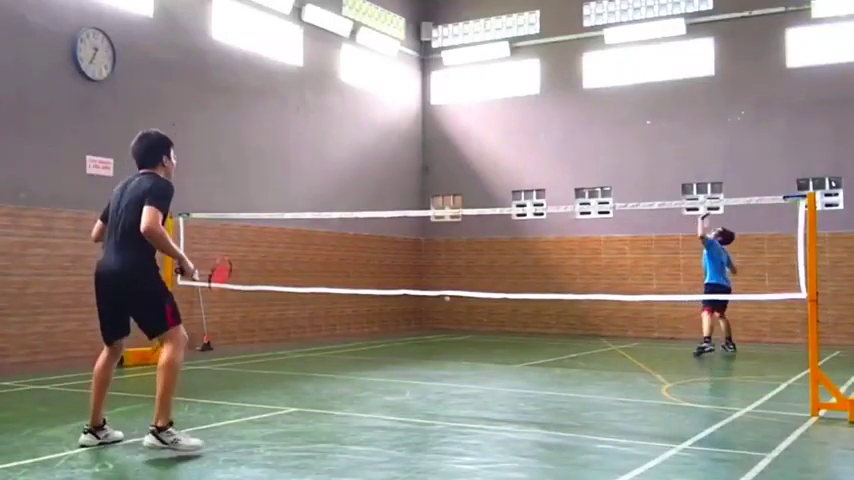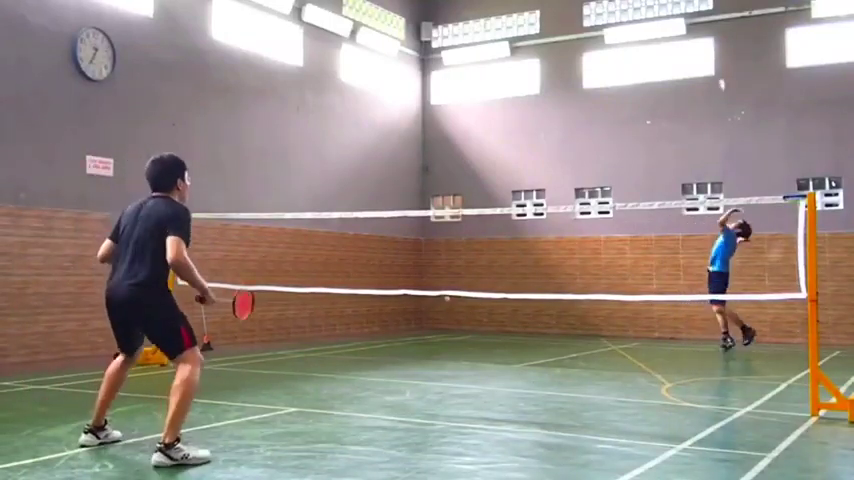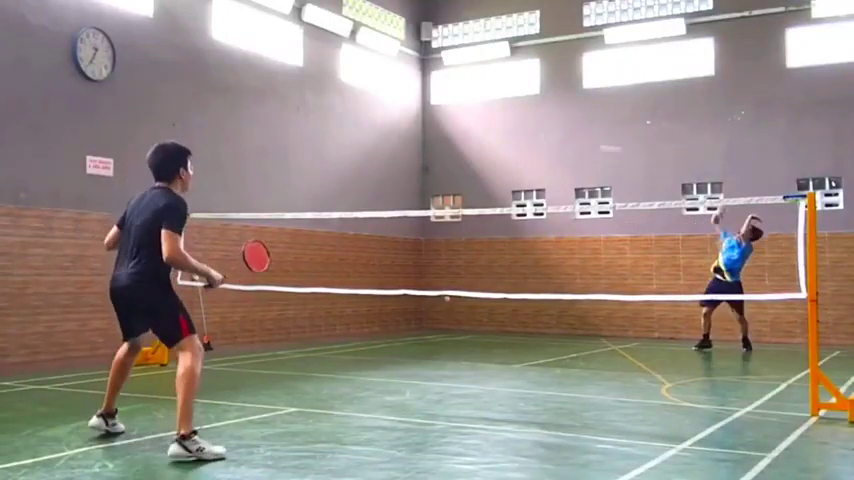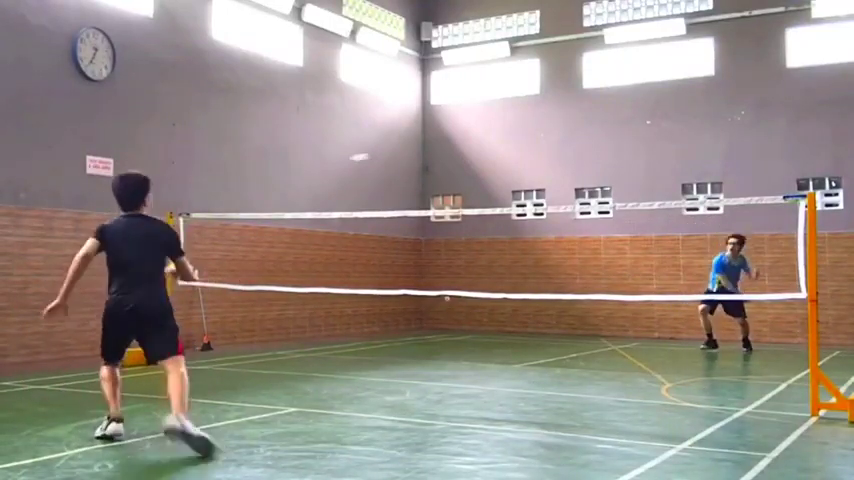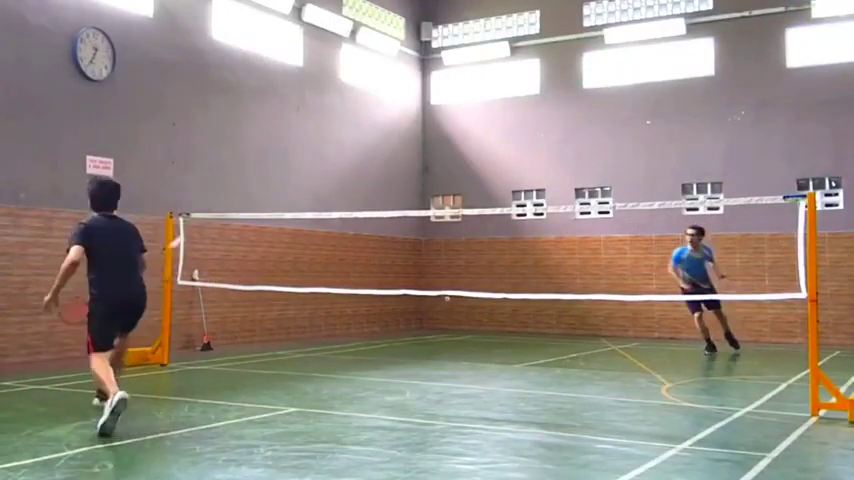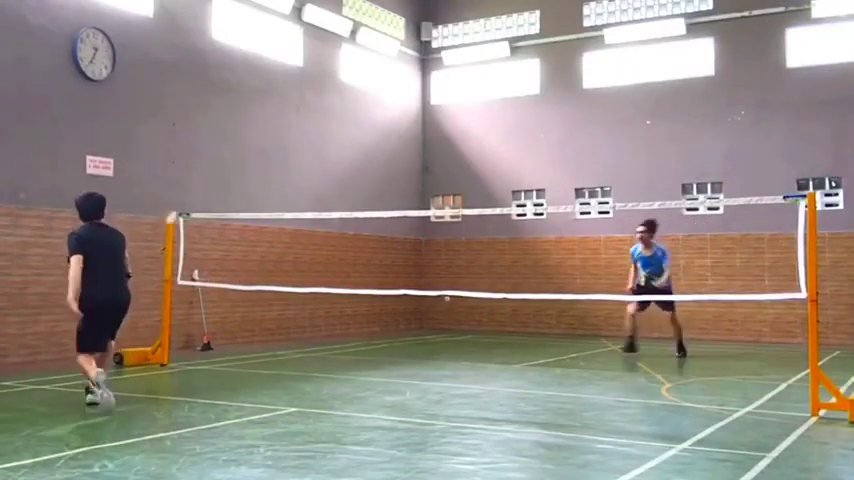
dt=0.3s
person 1, frame 1
left shoulder: (122, 188)
right shoulder: (159, 186)
left elbow: (97, 235)
right elbow: (149, 228)
right wrist: (182, 258)
left hip: (106, 273)
right hip: (136, 273)
left knee: (112, 347)
right knee: (175, 340)
left ankle: (95, 427)
right ankle: (162, 428)
person 1, frame 2
left shoulder: (131, 210)
right shoulder: (176, 212)
left elbow: (103, 255)
right elbow: (175, 258)
right wrist: (204, 289)
left hip: (116, 294)
right hip: (148, 295)
left knee: (128, 356)
right knee: (190, 361)
left ankle: (95, 428)
right ankle: (168, 445)
person 1, frame 3
left shoulder: (138, 201)
right shoulder: (173, 204)
left elbow: (110, 241)
right elbow: (170, 255)
right wrist: (209, 273)
left hip: (121, 286)
right hip: (149, 287)
left knee: (132, 344)
right knee: (191, 351)
left ankle: (106, 415)
right ankle: (185, 437)
person 1, frame 4
left shoulder: (107, 229)
right shoulder: (163, 230)
left elbow: (83, 256)
right elbow: (186, 273)
left wrist: (62, 298)
right wrist: (178, 271)
left hip: (118, 309)
right hip: (154, 308)
left knee: (109, 365)
right knee: (175, 365)
left ankle: (114, 419)
right ankle: (178, 420)
person 1, frame 5
left shoulder: (87, 229)
right shoulder: (131, 230)
left elbow: (73, 260)
right elbow: (143, 265)
left wrist: (54, 292)
left hip: (106, 298)
right hip: (137, 298)
left knee: (98, 358)
right knee: (120, 337)
left ankle: (114, 396)
right ankle: (109, 391)
person 1, frame 6
left shoulder: (77, 236)
right shoulder: (118, 236)
left elbow: (76, 266)
left wrist: (72, 298)
left hip: (93, 299)
right hip: (121, 298)
left knee: (84, 355)
right knee: (106, 342)
left ankle: (96, 379)
person 2, frame 1
left shoulder: (712, 244)
right shoulder: (724, 252)
left elbow: (701, 235)
right elbow: (734, 270)
left wrist: (701, 220)
left hip: (713, 285)
right hip: (725, 286)
left knee: (707, 313)
right knee: (720, 314)
left ankle: (706, 343)
right ankle: (729, 342)
person 2, frame 2
left shoulder: (729, 234)
right shoulder: (729, 237)
left elbow: (721, 222)
left wrist: (730, 211)
left hip: (718, 273)
right hip: (715, 272)
left knee: (718, 308)
right knee: (720, 308)
left ankle: (746, 330)
right ankle: (726, 337)
person 2, frame 3
left shoulder: (748, 246)
right shoulder: (729, 237)
left elbow: (745, 236)
right elbow: (715, 223)
left wrist: (750, 218)
right wrist: (717, 216)
left hip: (733, 283)
right hip: (718, 281)
left knee: (739, 316)
right knee: (706, 312)
left ankle: (745, 340)
right ankle: (705, 340)
person 2, frame 4
left shoulder: (742, 260)
right shoulder: (719, 260)
left elbow: (750, 275)
right elbow: (723, 280)
left wrist: (754, 274)
right wrist: (738, 292)
left hip: (731, 291)
right hip: (714, 289)
left knee: (742, 320)
right knee: (702, 309)
left ankle: (746, 341)
right ankle: (711, 340)
person 2, frame 5
left shoulder: (706, 251)
right shoulder: (679, 253)
left elbow: (713, 262)
right elbow: (672, 270)
left wrist: (719, 273)
right wrist: (683, 284)
left hip: (706, 286)
right hip: (690, 288)
left knee: (718, 313)
right knee: (698, 315)
left ankle: (729, 335)
right ankle: (709, 344)
person 2, frame 6
left shoulder: (660, 250)
right shoulder: (635, 250)
left elbow: (668, 270)
left wrist: (663, 281)
right wrist: (631, 283)
left hip: (662, 286)
right hip: (643, 286)
left knee: (672, 316)
right knee: (631, 311)
left ankle: (680, 346)
right ankle: (630, 343)
